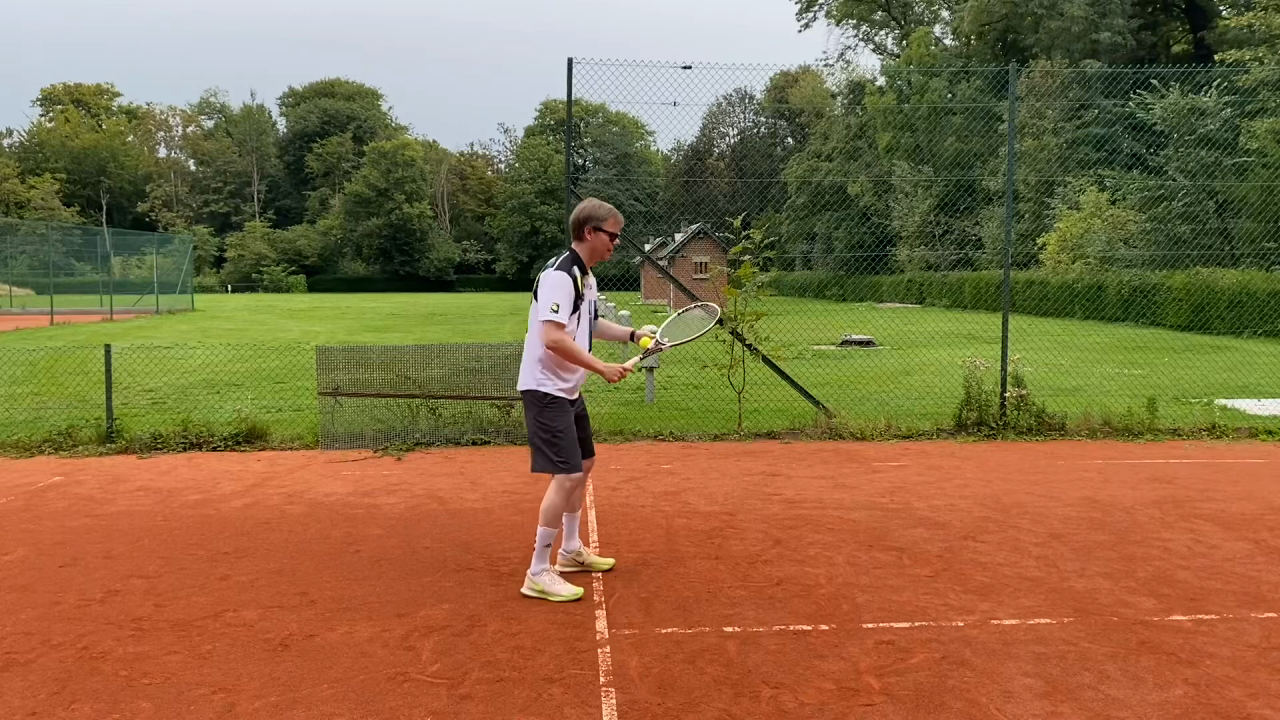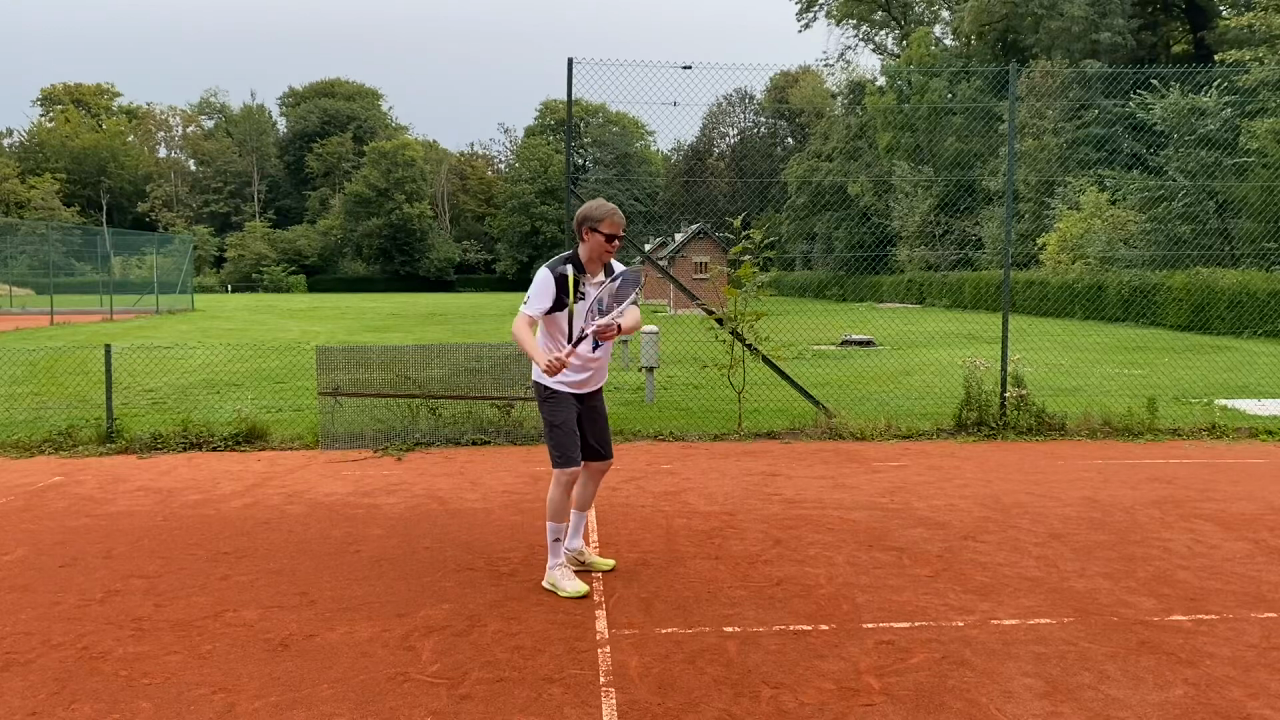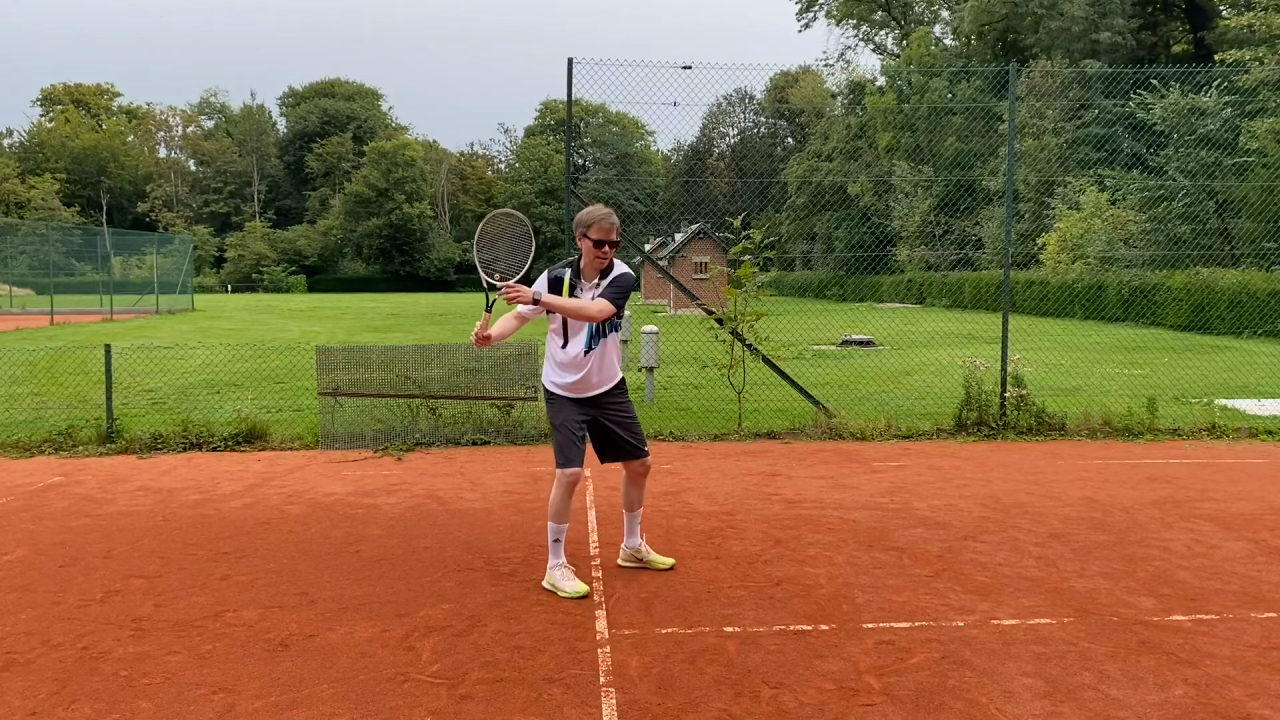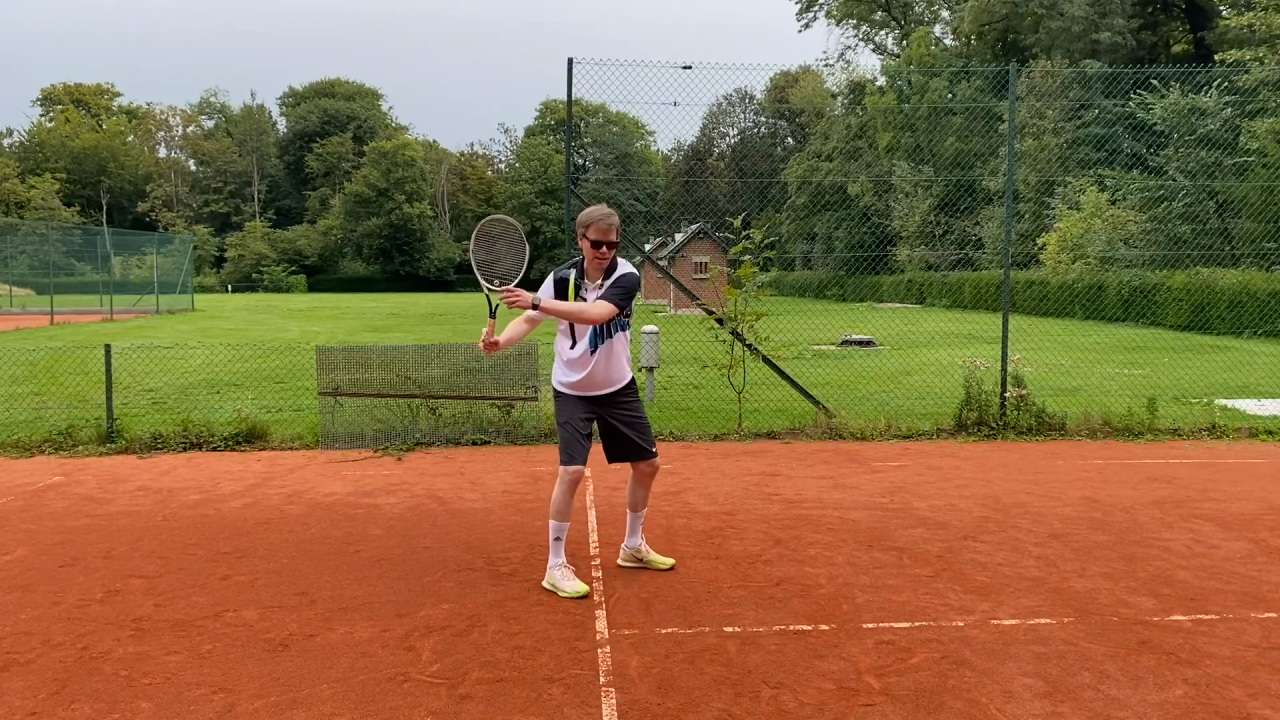
dt=0.4s
person 1, frame 1
left shoulder: (585, 275)
right shoulder: (559, 275)
right elbow: (552, 339)
left wrist: (632, 334)
right wrist: (601, 367)
left hip: (569, 389)
right hip: (546, 391)
left knee: (583, 465)
right knee: (565, 475)
left ankle: (571, 549)
right ankle: (539, 573)
person 1, frame 2
left shoulder: (617, 273)
right shoulder: (553, 273)
left elbow: (633, 315)
right elbow: (522, 321)
left wrist: (618, 325)
right wrist: (540, 356)
left hip: (592, 386)
right hip: (557, 388)
left knee: (597, 466)
right knee: (567, 471)
left ankle: (574, 548)
right ankle: (555, 566)
person 1, frame 3
left shoulder: (622, 277)
right shoulder: (556, 276)
left elbow: (594, 312)
right elbow: (518, 315)
left wrist: (537, 298)
right wrist: (491, 334)
left hip: (609, 388)
right hip: (564, 392)
left knee: (639, 464)
right knee: (569, 474)
left ankle: (633, 547)
right ankle: (556, 567)
person 1, frame 4
left shoulder: (627, 277)
right shoulder: (561, 278)
left elbow: (596, 314)
right elbow: (529, 321)
left wrist: (536, 300)
right wrist: (500, 340)
left hip: (619, 388)
right hip: (572, 391)
left knee: (647, 465)
right knee: (571, 472)
left ankle: (633, 546)
right ankle: (556, 567)
